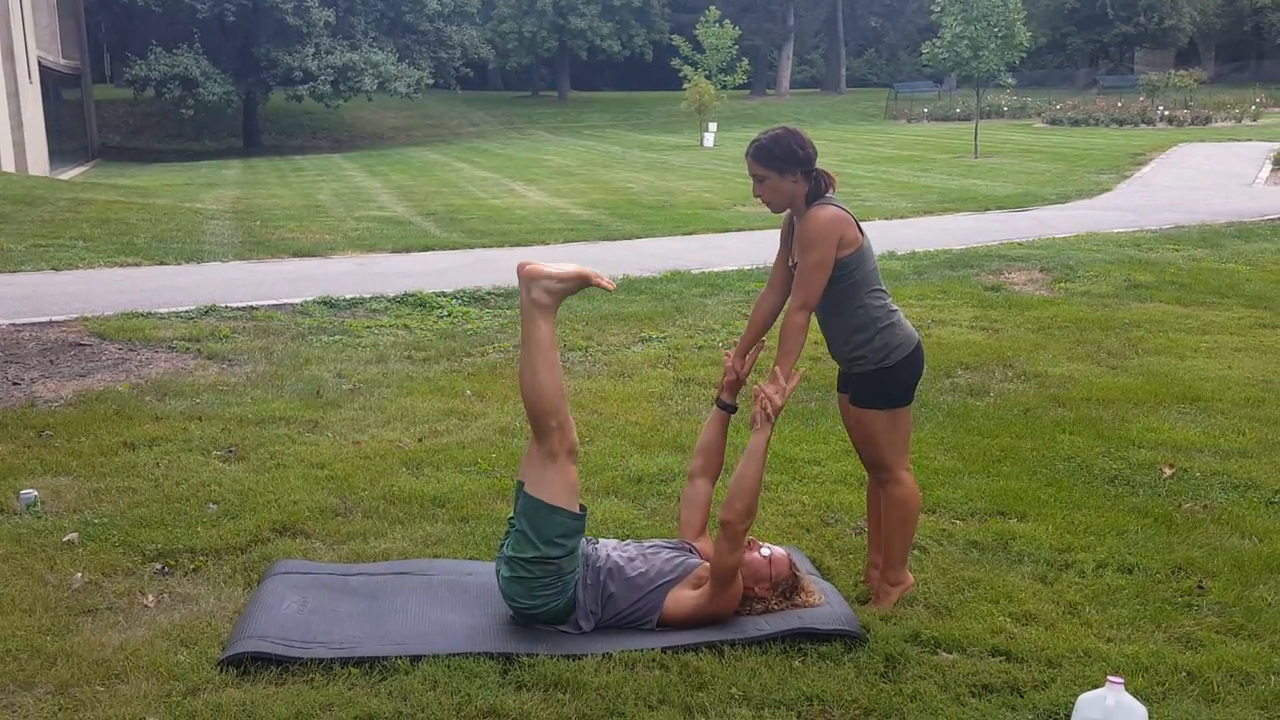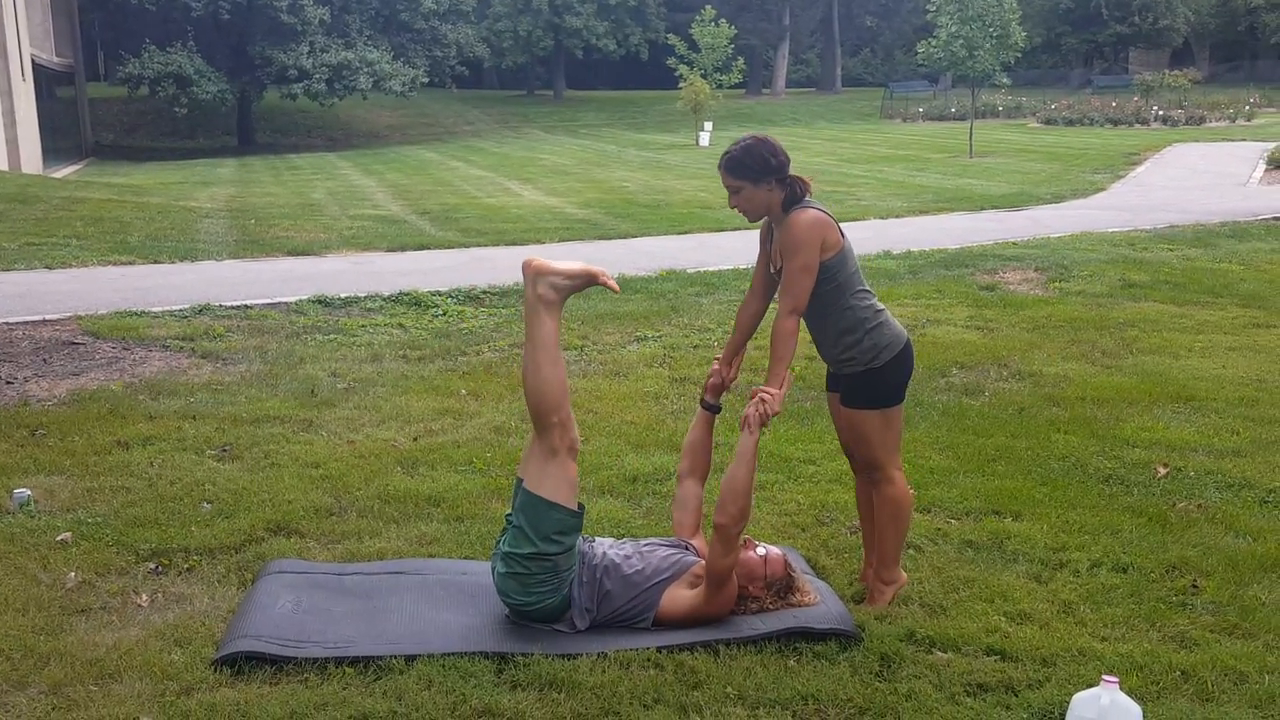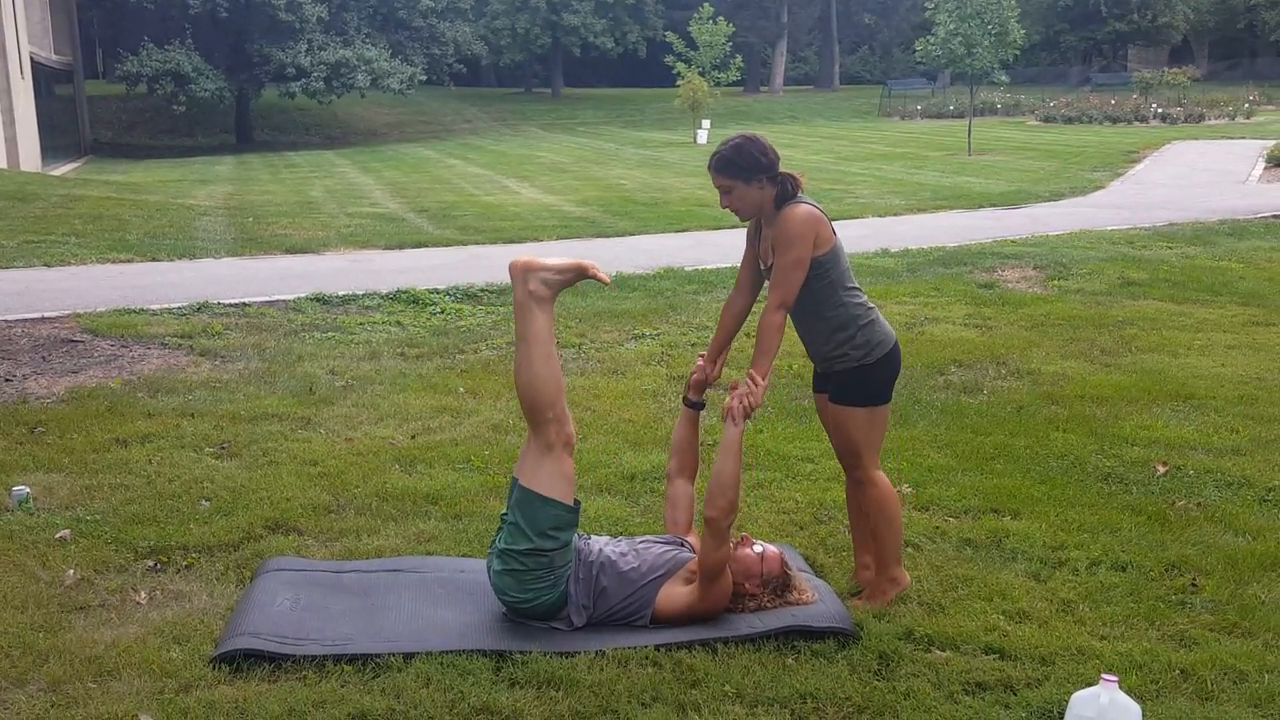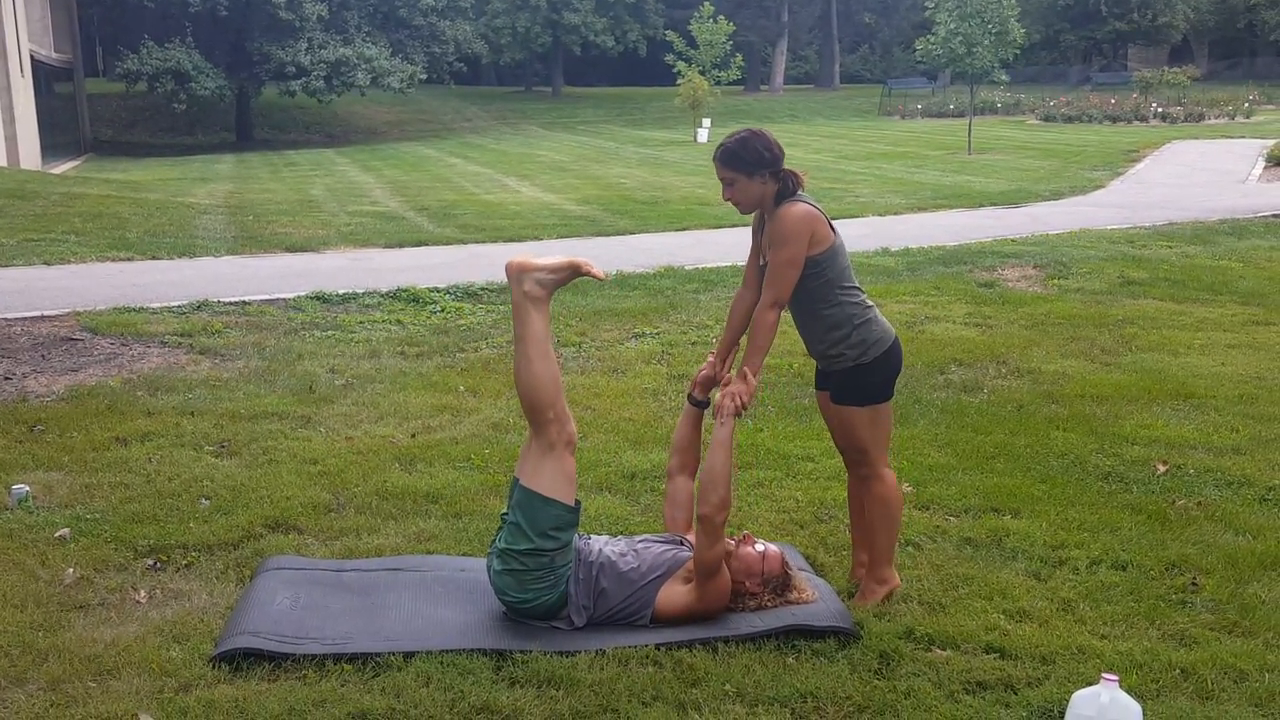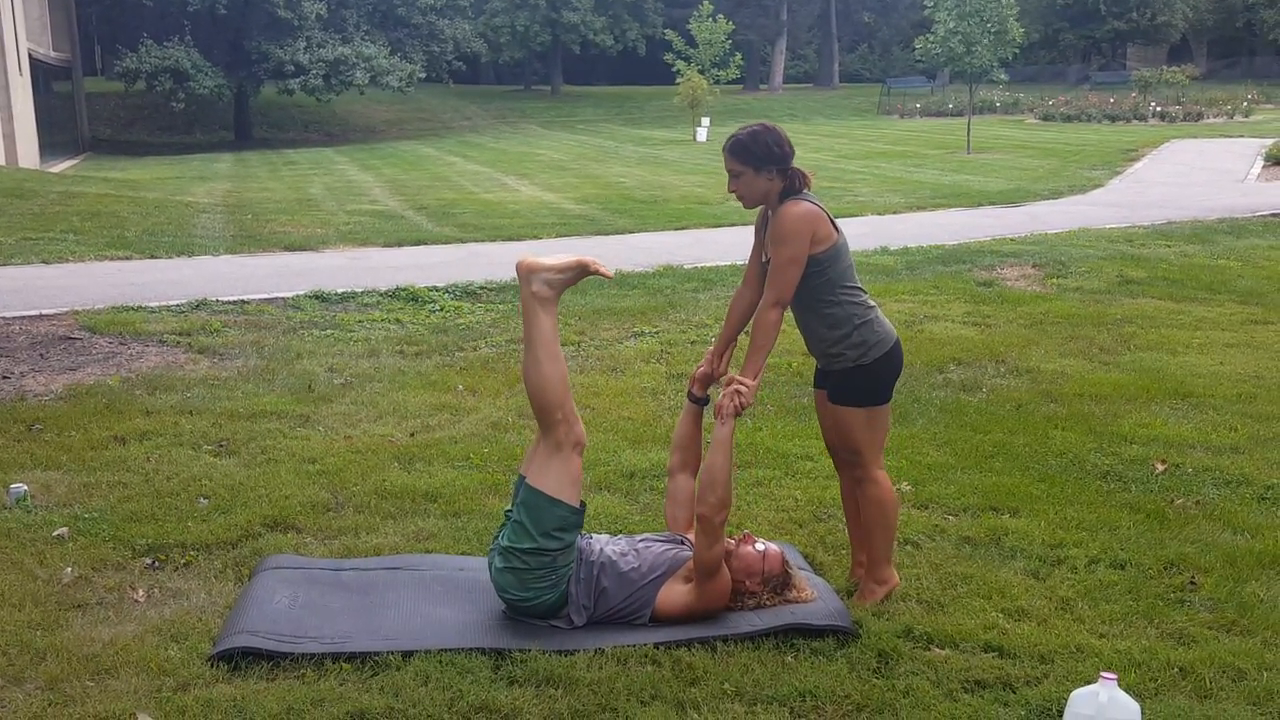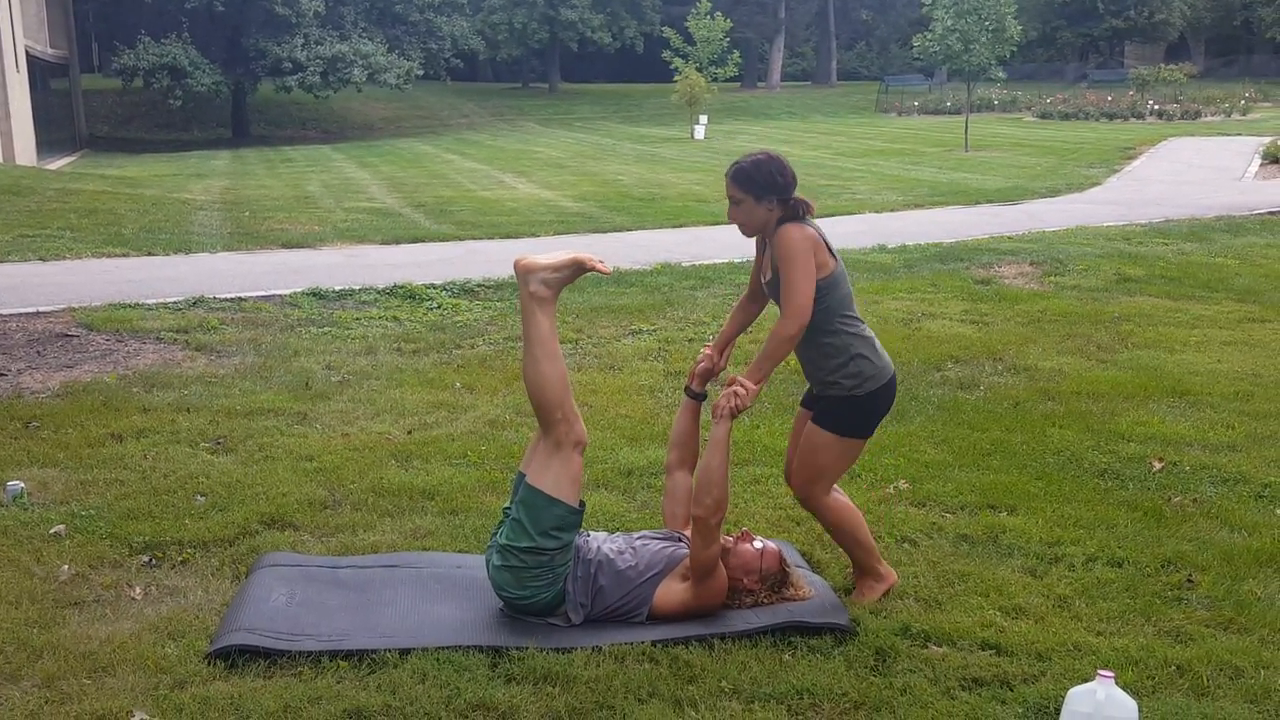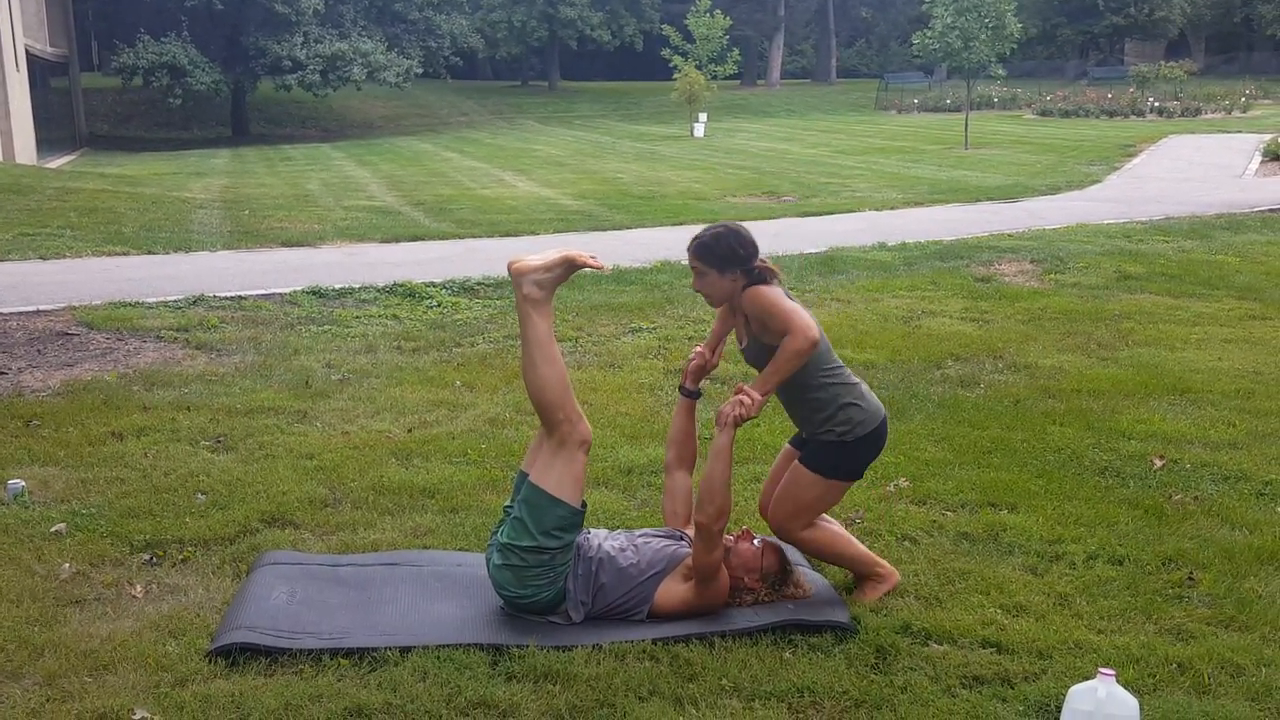
dt=0.3s
person 1, frame 1
left shoulder: (823, 220)
right shoulder: (795, 221)
left elbow: (801, 308)
right elbow: (774, 292)
left wrist: (779, 380)
right wrist: (740, 353)
left hip: (887, 358)
right hip: (859, 360)
left knee: (892, 470)
right knee: (875, 467)
left ankle: (895, 575)
right ankle: (876, 566)
person 1, frame 2
left shoulder: (803, 224)
right shoulder: (774, 227)
left elbow: (790, 313)
right elbow: (756, 298)
left wrist: (773, 388)
right wrist: (727, 359)
left hip: (877, 358)
right hip: (847, 361)
left knee: (883, 470)
right knee: (861, 466)
left ankle: (889, 575)
right ankle: (871, 567)
person 1, frame 3
left shoulder: (798, 219)
right shoulder: (761, 226)
left elbow: (778, 306)
right elbow: (741, 295)
left wrist: (757, 380)
right wrist: (712, 359)
left hip: (866, 356)
right hip: (832, 359)
left knee: (865, 469)
right knee: (851, 467)
left ankle: (892, 574)
right ankle: (866, 566)
person 1, frame 4
left shoulder: (794, 218)
right shoulder: (766, 220)
left elbow: (771, 305)
right elbow: (748, 293)
left wrist: (747, 378)
right wrist: (721, 359)
left hip: (866, 354)
right hip: (835, 358)
left knee: (872, 466)
right knee: (854, 464)
left ankle: (882, 573)
right ankle: (862, 565)
person 1, frame 5
left shoulder: (796, 216)
right shoulder: (770, 217)
left elbow: (774, 303)
right elbow: (749, 288)
left wrist: (749, 377)
right wrist: (717, 353)
left hip: (866, 356)
right hip: (836, 357)
left knee: (864, 467)
right knee: (845, 463)
left ankle: (881, 573)
right ankle: (861, 564)
person 1, frame 6
left shoulder: (794, 237)
right shoulder: (771, 239)
left elbow: (795, 320)
right elbow: (753, 298)
left wrist: (752, 379)
right wrist: (720, 347)
left hip: (859, 385)
right hip: (832, 383)
left knee: (810, 487)
right knee: (799, 476)
left ankle: (876, 572)
right ankle: (861, 565)
person 1, frame 7
left shoulder: (758, 297)
right shoulder: (742, 296)
left elbow: (805, 337)
left wrist: (757, 391)
right wrist: (709, 349)
left hip: (850, 430)
right hip: (822, 426)
left knee: (784, 521)
right knee: (772, 508)
left ankle: (877, 572)
right ankle: (870, 567)
person 2, frame 1
left shoulder: (721, 597)
right shoulder: (700, 557)
left elbow: (734, 519)
right elbow: (700, 475)
left wrist: (761, 431)
right wrist: (727, 398)
left hip: (545, 589)
right hip: (533, 571)
left knee: (557, 442)
right knee: (550, 434)
left ankle: (541, 297)
right ankle: (536, 293)
person 2, frame 2
left shoulder: (716, 597)
right shoulder: (695, 556)
left elbow: (727, 523)
right elbow: (690, 476)
left wrist: (751, 434)
right wrist: (711, 400)
left hip: (540, 586)
right hip: (533, 573)
left knee: (558, 439)
right knee: (552, 431)
left ankle: (546, 294)
right ankle: (544, 291)
person 2, frame 3
left shoulder: (713, 593)
right shoulder: (690, 552)
left elbow: (718, 516)
right elbow: (680, 474)
left wrist: (735, 425)
right wrist: (693, 398)
left hip: (538, 584)
right hip: (525, 568)
left knee: (554, 436)
right knee: (550, 432)
left ankle: (536, 291)
right ankle: (532, 289)
person 2, frame 4
left shoulder: (712, 593)
right shoulder: (688, 551)
left elbow: (711, 513)
right elbow: (680, 472)
left wrist: (724, 423)
right wrist: (698, 398)
left hip: (536, 583)
right hip: (525, 569)
left knee: (555, 435)
right knee: (551, 431)
left ankle: (531, 289)
right ankle: (531, 290)
person 2, frame 5
left shoulder: (712, 591)
right shoulder: (688, 550)
left elbow: (712, 513)
right elbow: (682, 469)
left wrist: (725, 424)
right wrist: (697, 394)
left hip: (535, 581)
right hip: (524, 567)
left knee: (564, 436)
right knee: (558, 431)
left ankle: (540, 290)
right ankle: (540, 290)
person 2, frame 6
left shoulder: (709, 590)
right shoulder: (686, 548)
left elbow: (707, 514)
right elbow: (679, 466)
left wrist: (722, 425)
right wrist: (695, 390)
left hip: (532, 580)
right hip: (519, 559)
left knee: (565, 434)
right knee: (558, 429)
left ankle: (540, 290)
right ankle: (539, 287)
person 2, frame 7
left shoulder: (711, 588)
right shoulder: (688, 546)
left elbow: (709, 520)
right elbow: (677, 466)
left wrist: (725, 432)
right wrist: (689, 387)
left hip: (533, 579)
right hip: (522, 561)
left knee: (572, 433)
right knee: (560, 425)
left ankle: (534, 293)
right ankle: (534, 291)
